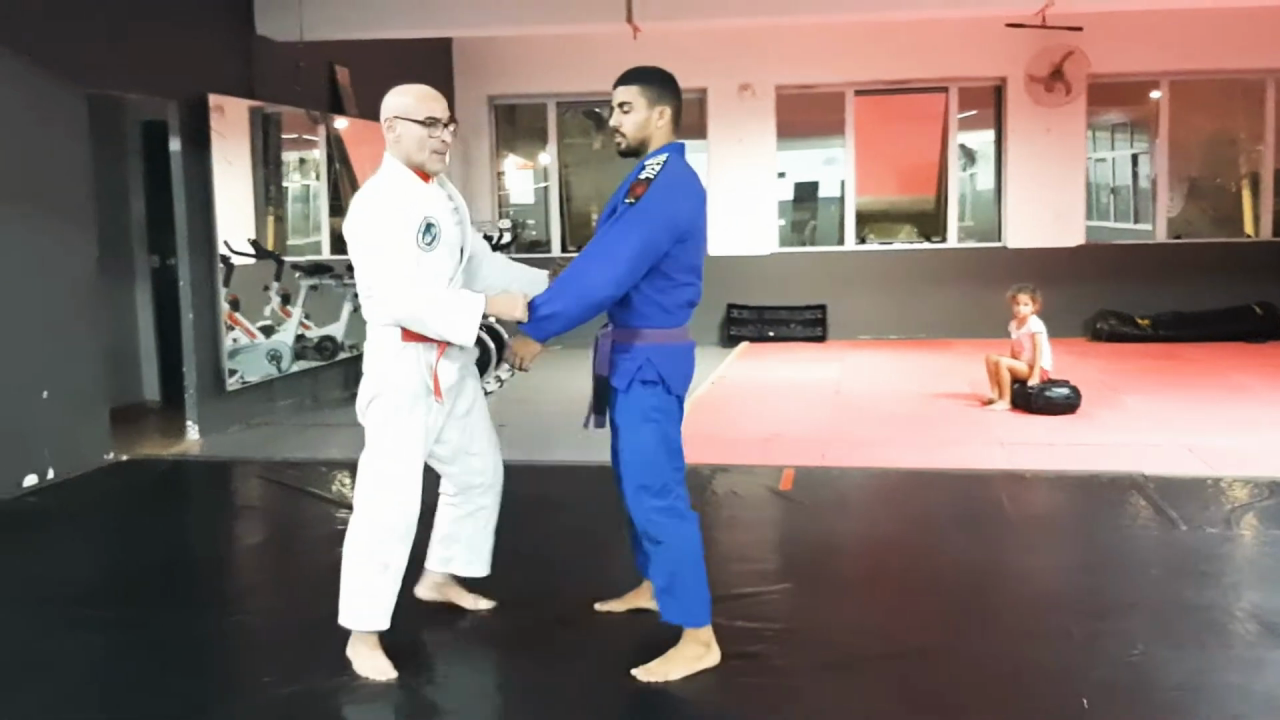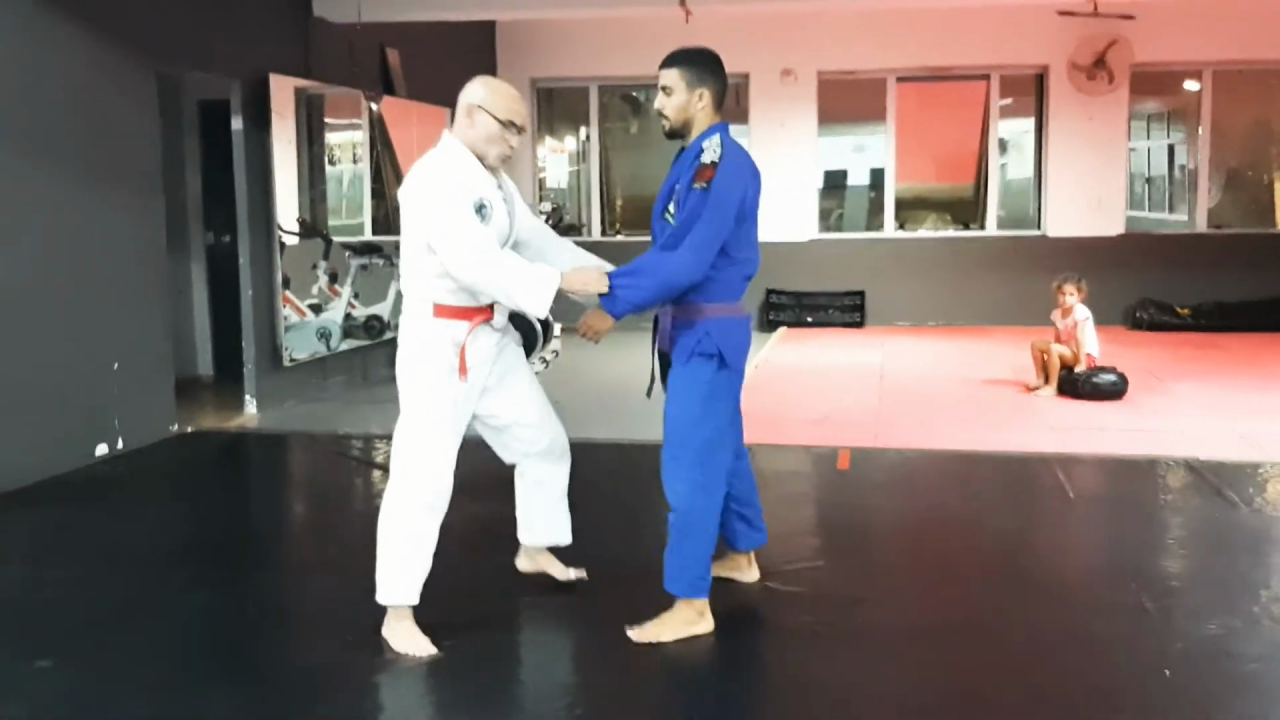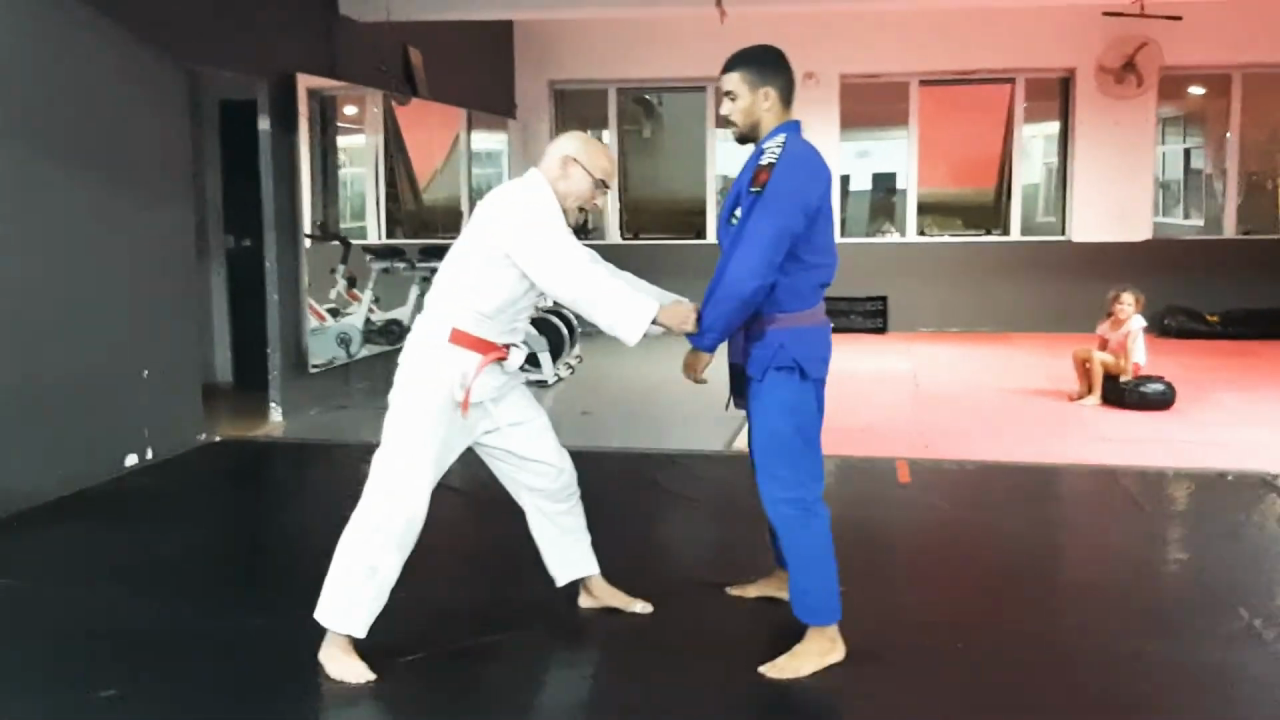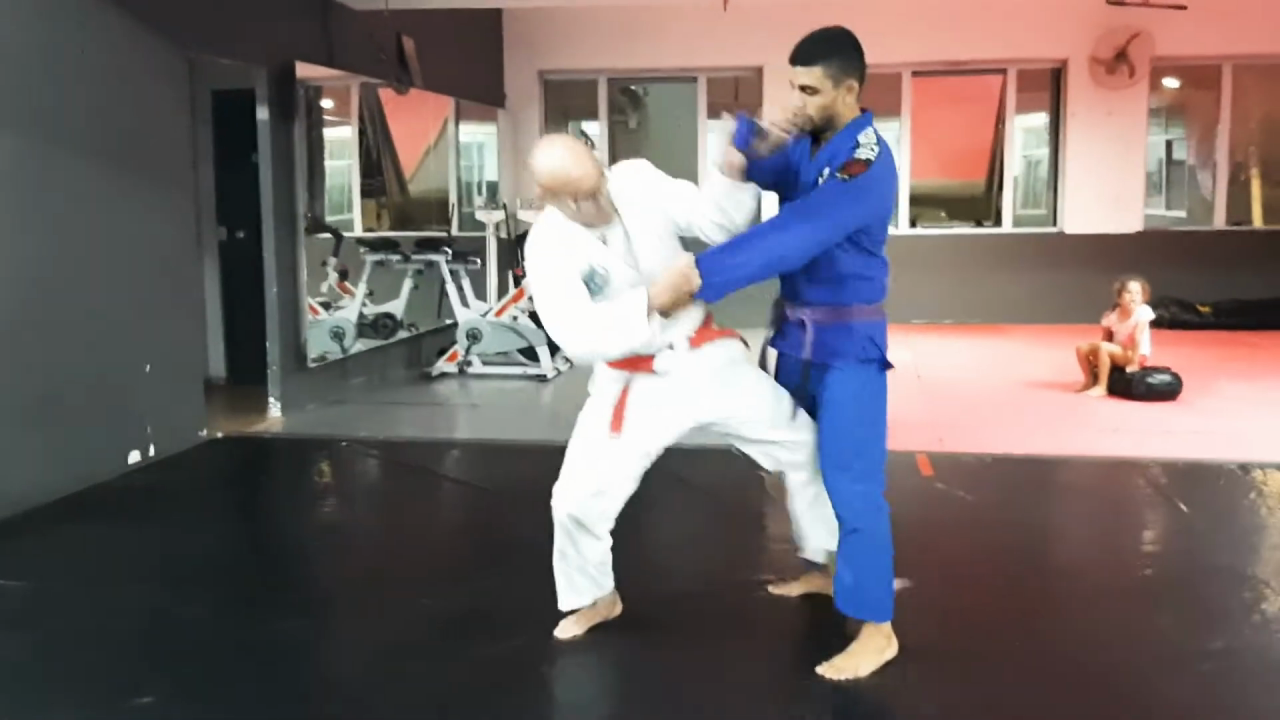
dt=1s
person 1, frame 1
left shoulder: (662, 184)
right shoulder: (662, 180)
left elbow: (606, 273)
right elbow: (611, 265)
left wrist: (535, 328)
right wrist: (553, 304)
left hip: (648, 358)
right hip: (635, 353)
left knee: (655, 493)
right knee: (638, 483)
left ankle: (698, 636)
right ankle: (655, 585)
person 1, frame 2
left shoulder: (719, 163)
right shoulder: (698, 159)
left elbow: (685, 259)
right elbow: (672, 248)
left wrist: (612, 304)
right wrist: (613, 283)
left hip: (706, 332)
right hip: (700, 327)
left knee: (690, 468)
right knee: (719, 447)
left ankle: (691, 605)
right ankle: (742, 554)
person 1, frame 3
left shoulder: (785, 163)
right shoulder: (781, 159)
left elbow: (749, 270)
left wrist: (703, 340)
right wrist: (713, 330)
left hip: (786, 343)
right hip: (774, 339)
left knee: (790, 483)
right knee: (776, 471)
left ankle: (823, 633)
right ankle: (789, 575)
person 1, frame 4
left shoulder: (867, 164)
right shoulder: (802, 139)
left elbow: (790, 239)
right elbow: (759, 165)
left wrist: (697, 277)
right wrist: (755, 137)
left hip: (848, 338)
right hip: (799, 331)
left knee: (852, 477)
left ankle: (877, 631)
right ankle: (830, 571)
person 2, frame 1
left shoulder: (445, 194)
right shoulder: (377, 203)
left elbow: (478, 265)
right elbow: (402, 300)
left wrist: (550, 285)
right wrist: (488, 308)
left hip: (450, 364)
right hip: (401, 367)
left knee: (479, 473)
right knee: (390, 501)
left ankle: (440, 577)
right ankle: (363, 634)
person 2, frame 2
left shoulder: (494, 184)
right shoulder: (433, 179)
left elbow: (539, 242)
right elbow: (475, 262)
left wrist: (616, 278)
right wrist: (562, 282)
left hip: (490, 339)
right hip: (438, 344)
left knee: (542, 439)
right knee: (425, 476)
left ankle: (534, 548)
right ankle: (398, 613)
person 2, frame 3
left shoulder: (544, 220)
right shoulder: (518, 206)
left elbow: (598, 275)
right elbow: (574, 284)
left wrist: (684, 307)
right wrist: (661, 314)
left hip: (493, 373)
right hip: (441, 367)
left knee: (550, 474)
right knee: (398, 498)
left ankle: (590, 584)
right ankle: (338, 636)
person 2, frame 4
left shoulder: (638, 182)
right shoulder: (548, 245)
left elbow: (721, 223)
right elbow: (580, 337)
left wrist: (734, 172)
right wrist: (651, 300)
left hip: (706, 360)
right hip: (635, 383)
left knee: (803, 446)
right knee: (579, 500)
left ankle: (838, 559)
right ankle: (598, 599)
